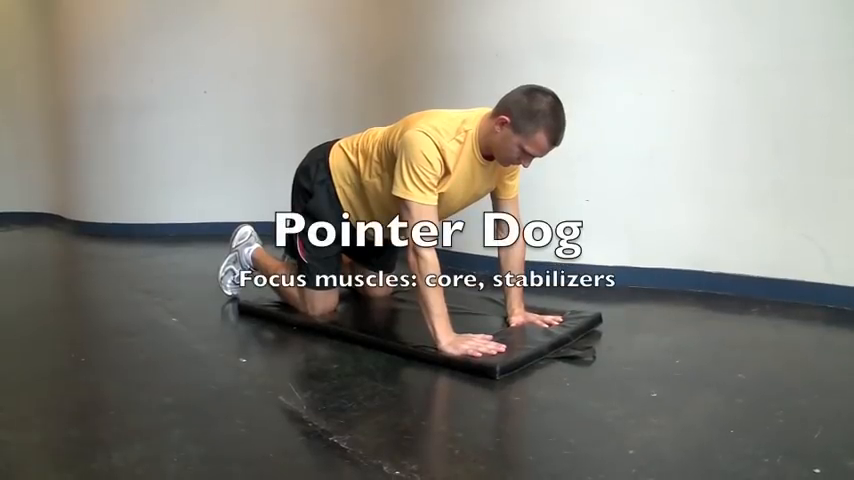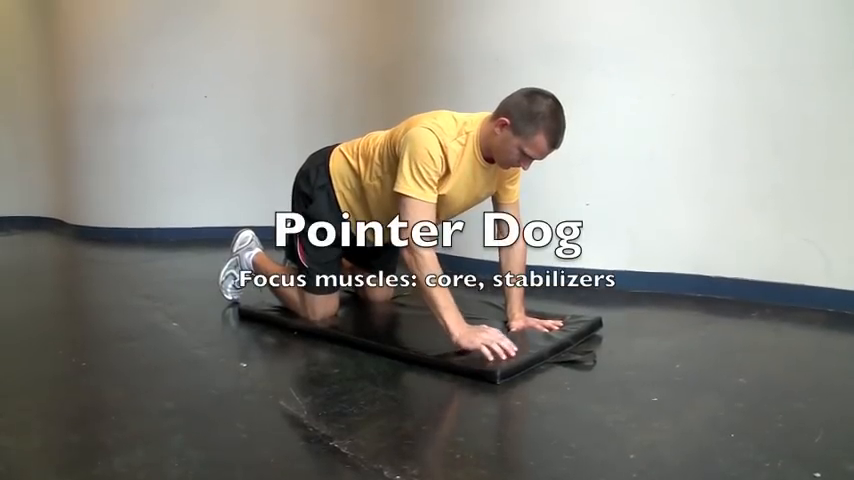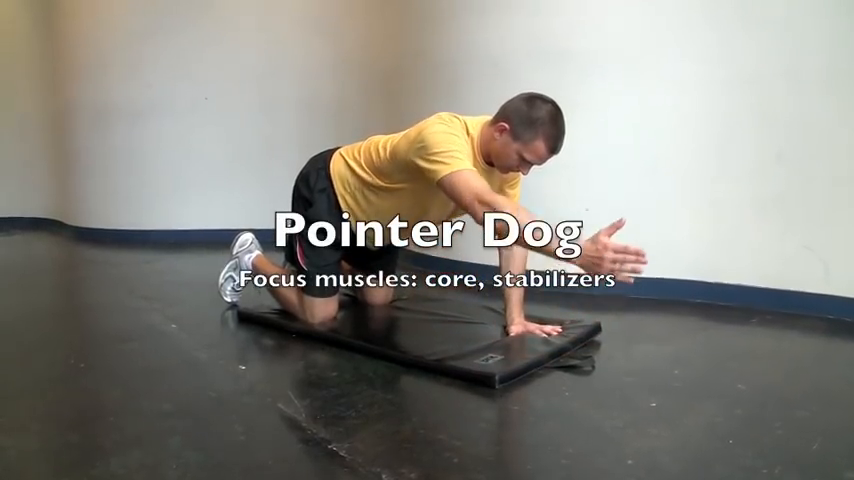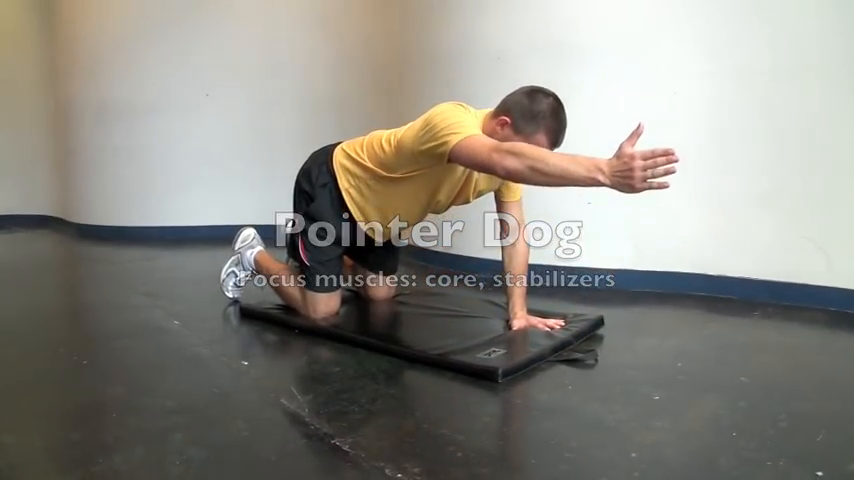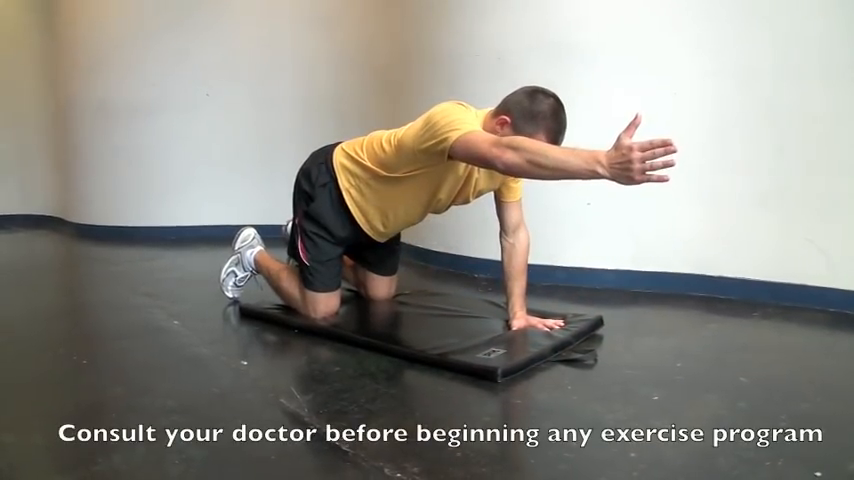
dt=1s
person 1, frame 1
left shoulder: (507, 145)
right shoulder: (428, 142)
left elbow: (509, 230)
right elbow: (420, 246)
left wrist: (516, 309)
right wrist: (445, 336)
left hip: (377, 205)
right hip: (330, 184)
left knee: (378, 292)
right knee: (318, 307)
left ankle: (320, 255)
right ankle: (251, 253)
person 1, frame 2
left shoulder: (508, 148)
right shoulder: (431, 139)
left elbow: (511, 233)
right elbow: (415, 245)
left wrist: (516, 313)
right wrist: (460, 329)
left hip: (378, 209)
right hip: (329, 189)
left knee: (379, 297)
right knee: (319, 312)
left ankle: (336, 264)
right ankle: (252, 258)
person 1, frame 3
left shoulder: (506, 152)
right shoulder: (443, 137)
left elbow: (509, 235)
right elbow: (485, 208)
left wrist: (515, 317)
right wrist: (579, 253)
left hip: (376, 215)
right hip: (329, 191)
left knee: (378, 299)
right knee: (319, 315)
left ankle: (331, 265)
right ankle: (252, 259)
person 1, frame 4
left shoulder: (503, 149)
right shoulder: (451, 122)
left elbow: (515, 232)
right elbow: (507, 162)
left wrist: (518, 310)
right wrist: (607, 172)
left hip: (378, 214)
right hip: (332, 188)
left knee: (381, 293)
right knee: (320, 310)
left ankle: (318, 251)
right ankle: (254, 255)
person 1, frame 5
left shoulder: (505, 149)
right shoulder: (452, 121)
left elbow: (514, 232)
right elbow: (507, 157)
left wrist: (517, 310)
right wrist: (605, 164)
left hip: (377, 213)
right hip: (332, 187)
left knee: (380, 294)
right knee: (320, 309)
left ankle: (318, 248)
right ankle: (254, 255)
